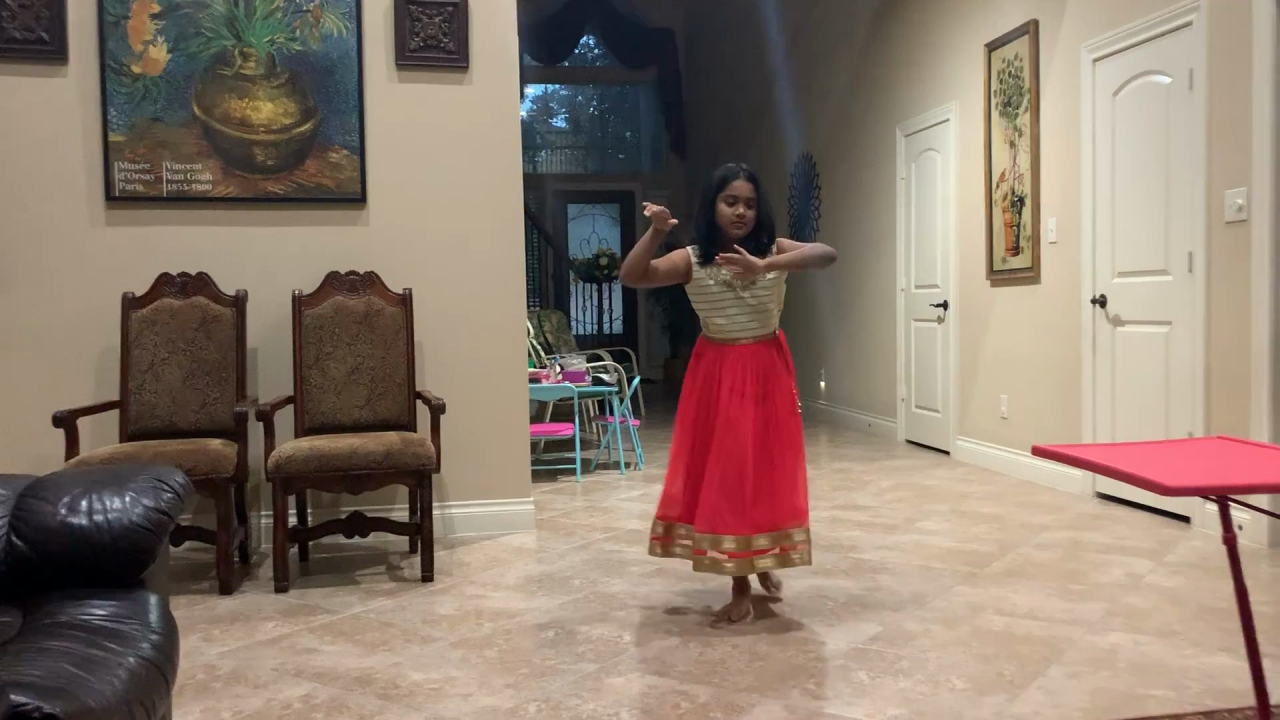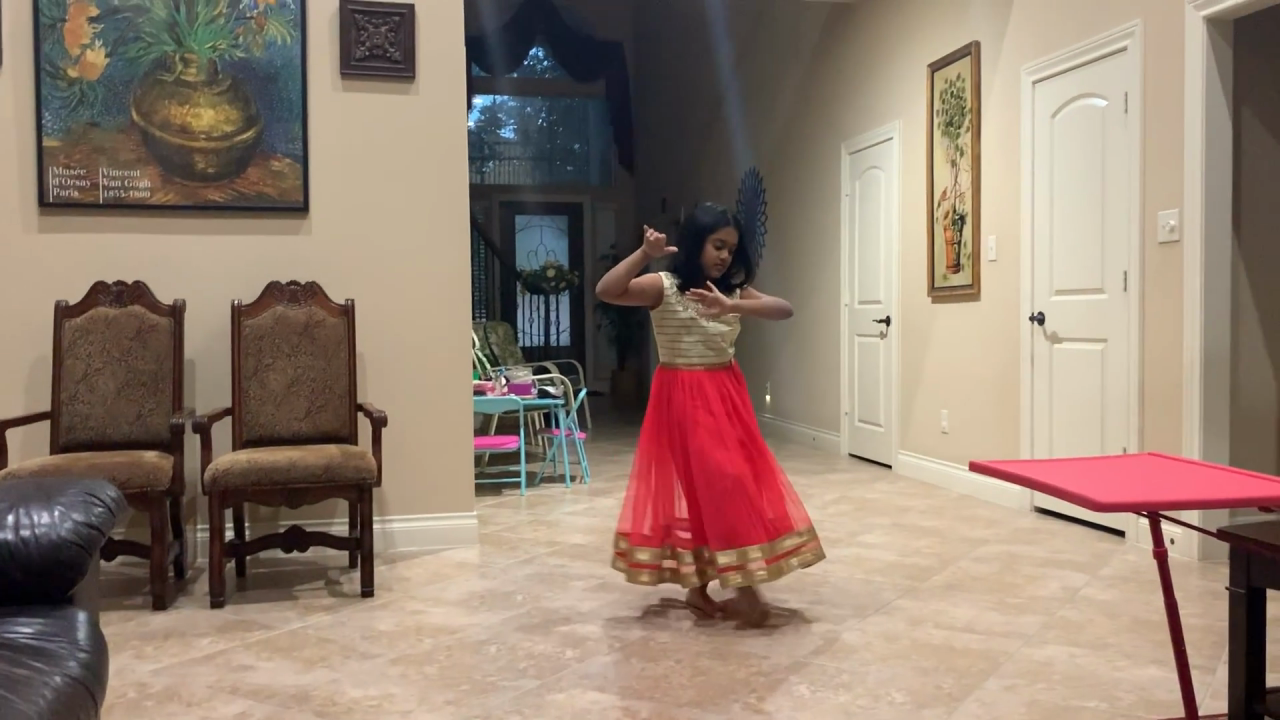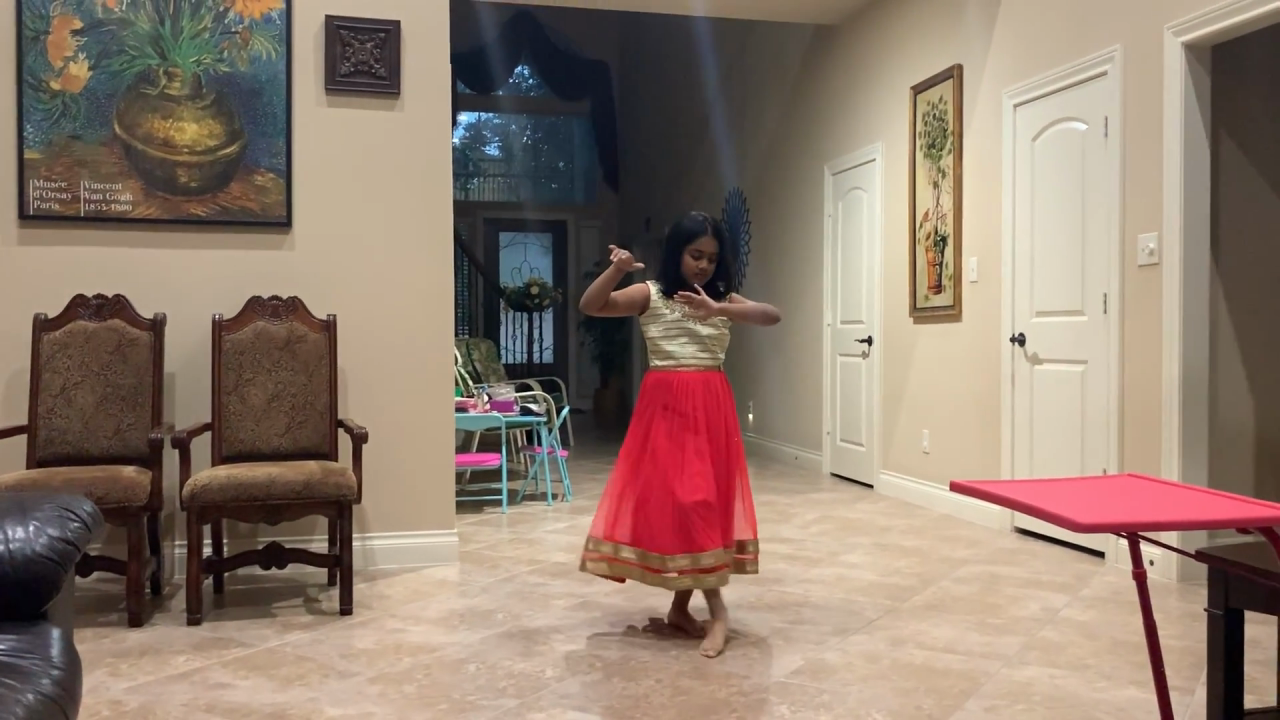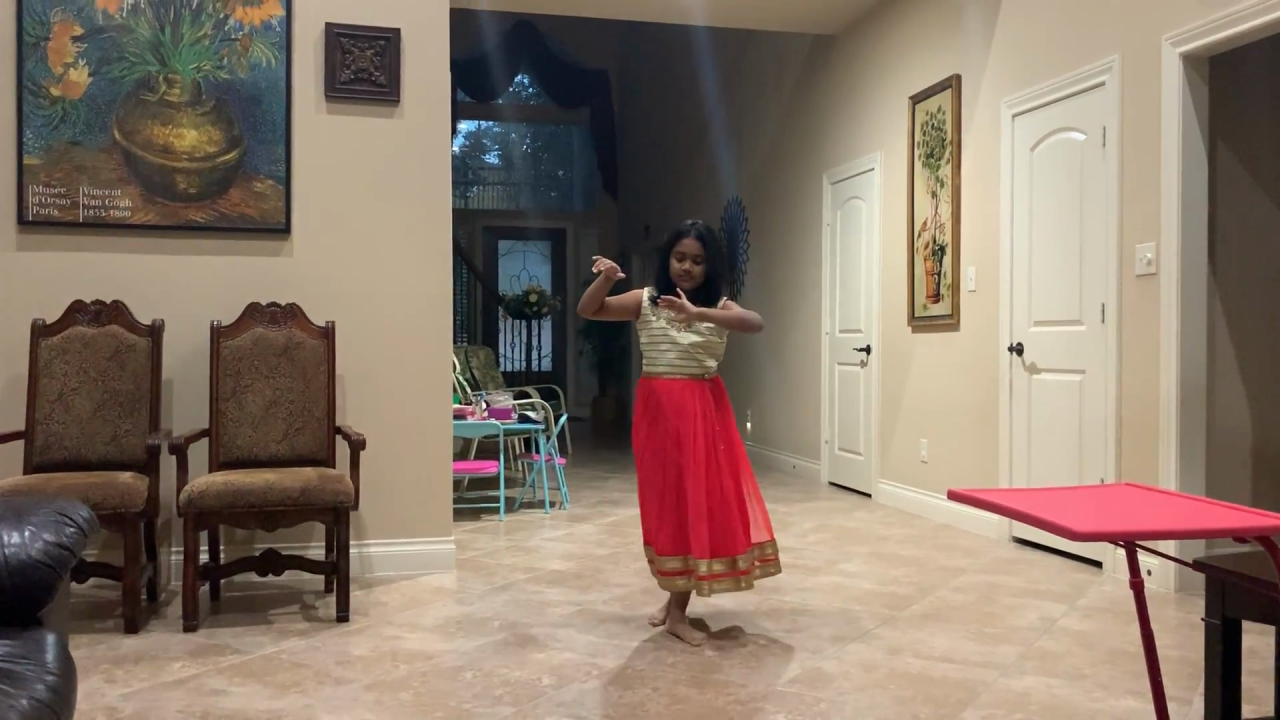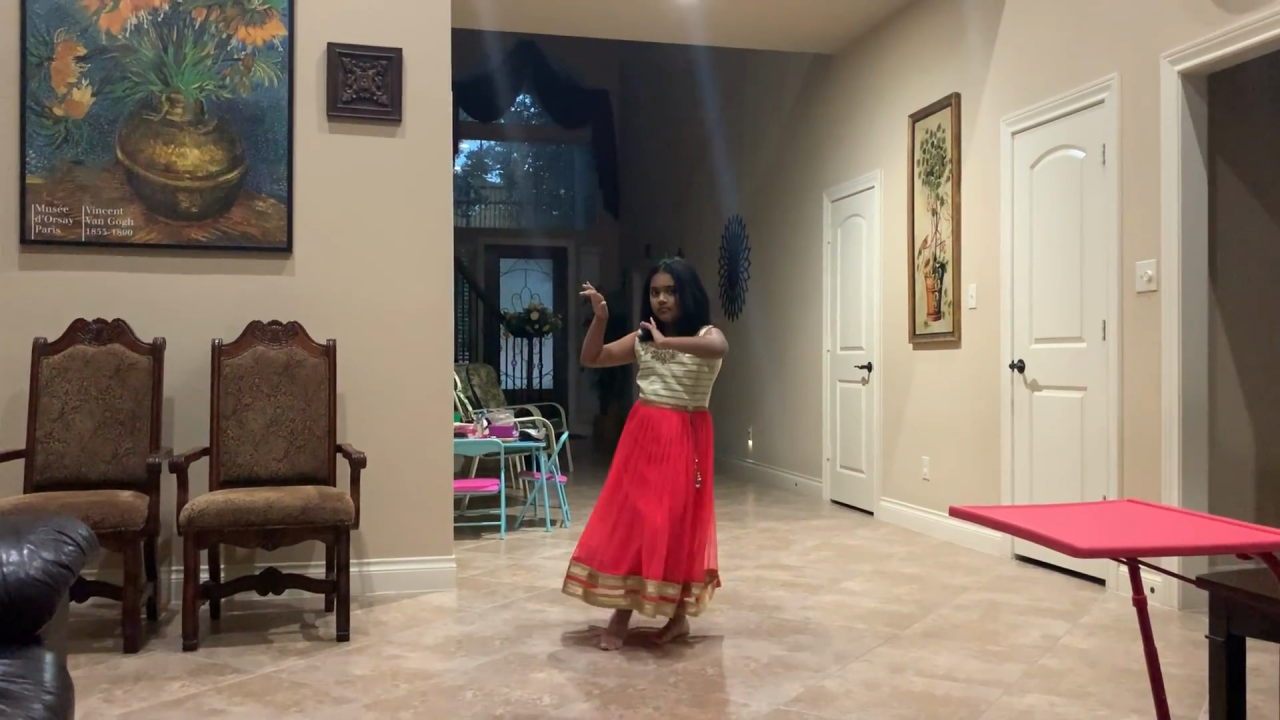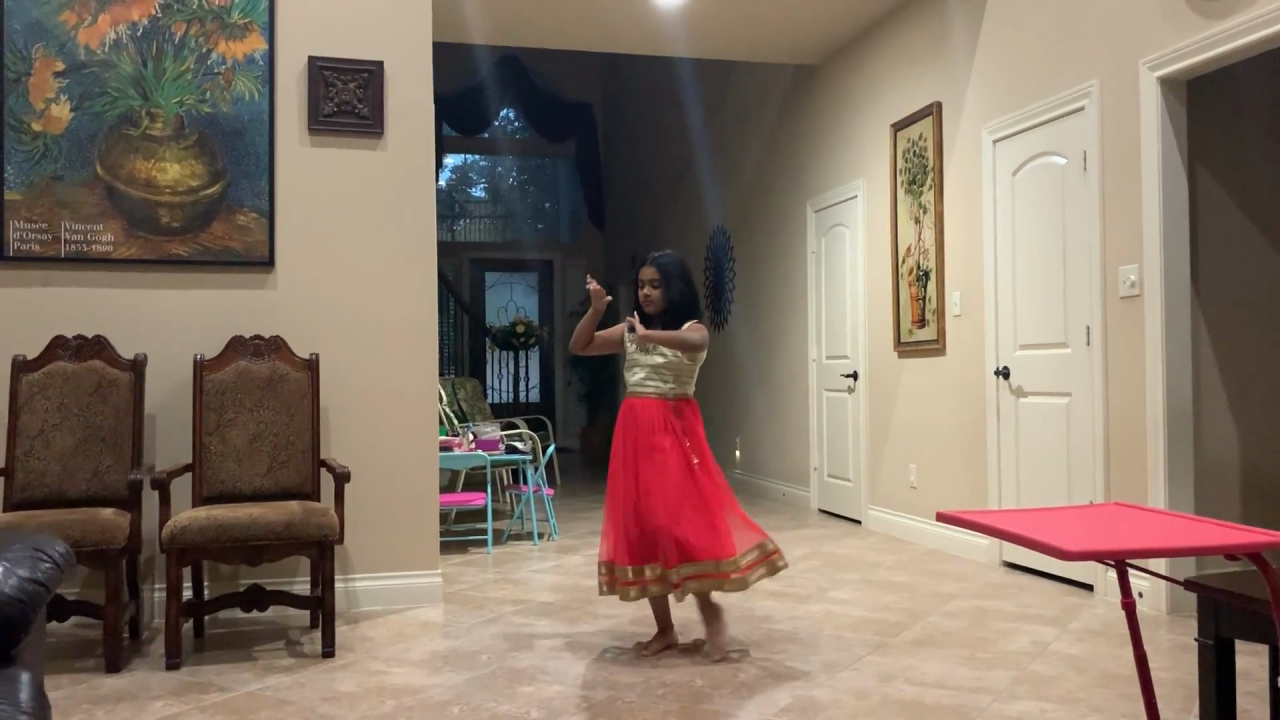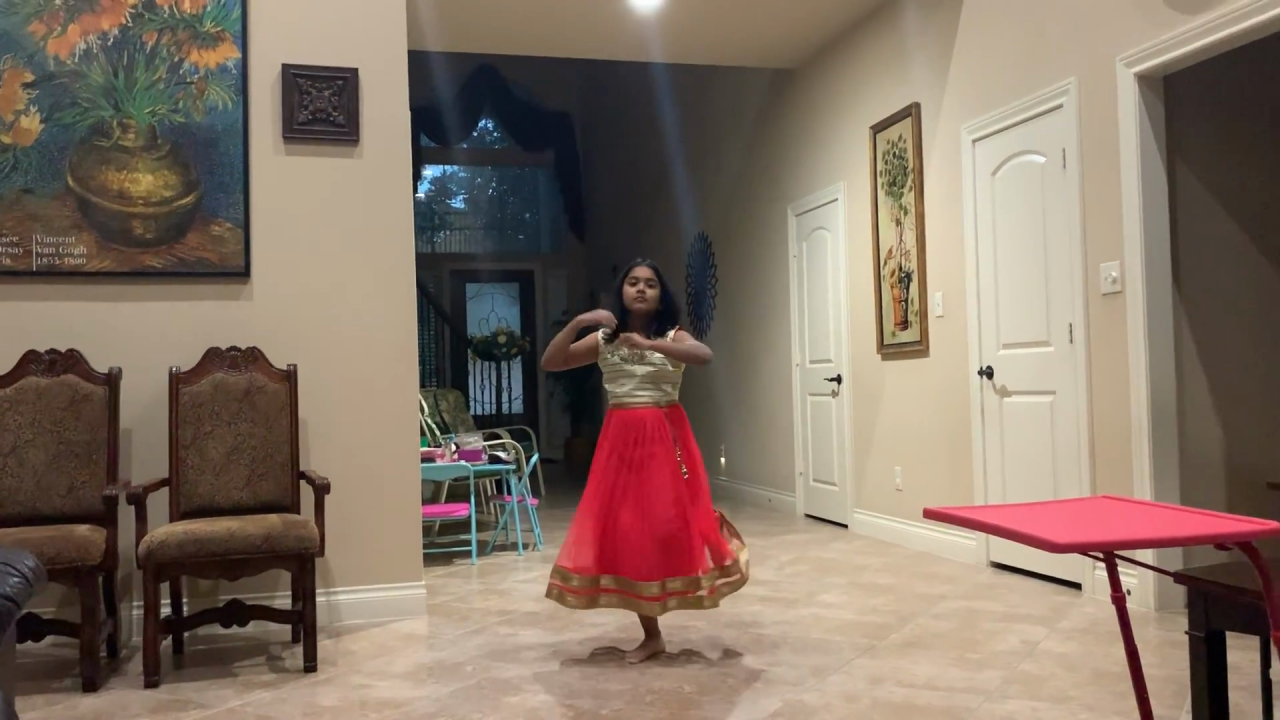
dt=0.7s
person 1, frame 1
left shoulder: (773, 251)
right shoulder: (692, 260)
left elbow: (828, 254)
right elbow: (631, 277)
left wrist: (765, 267)
right wrist: (655, 232)
left hip: (767, 368)
right hip: (718, 371)
left knee: (765, 467)
right knee: (721, 467)
left ankle: (760, 562)
right ankle: (739, 586)
person 1, frame 2
left shoulder: (734, 291)
right shoulder: (663, 287)
left elbow: (785, 309)
right elbow: (606, 291)
left wrist: (731, 307)
right wrist: (645, 253)
left hip: (726, 393)
right hip: (682, 395)
left knee: (736, 483)
right knee: (713, 482)
left ankle: (700, 587)
right ankle: (742, 582)
person 1, frame 3
left shoulder: (724, 299)
right shoulder: (650, 295)
left elbow: (772, 315)
right elbow: (590, 306)
left wrist: (719, 309)
right wrist: (616, 270)
left hip: (713, 405)
right hip: (666, 402)
left knee: (707, 498)
right knee: (680, 497)
left ankle: (680, 608)
right ankle: (715, 607)
person 1, frame 4
left shoulder: (719, 307)
right shoulder: (645, 301)
left elbow: (756, 323)
right elbow: (587, 310)
left wrist: (696, 313)
right wrist: (606, 278)
left hip: (704, 409)
right hip: (657, 407)
left knee: (703, 499)
right knee: (665, 500)
left ankle: (678, 611)
right ankle: (673, 595)
person 1, frame 5
left shoulder: (705, 335)
right shoulder: (640, 339)
left elbow: (720, 348)
right elbow: (591, 359)
left wrist: (667, 342)
right wrist: (599, 316)
left hip: (685, 436)
right hip: (643, 434)
left knee: (669, 523)
right knee: (626, 521)
left ankle: (640, 613)
right ankle: (656, 615)
person 1, frame 6
left shoulder: (691, 329)
right shoulder: (629, 330)
left elbow: (695, 343)
right elbow: (578, 346)
left wrist: (647, 335)
right wrist: (596, 308)
left hip: (674, 428)
right hip: (632, 428)
left knee: (679, 518)
right knee: (638, 521)
left ankle: (709, 609)
right ankle: (664, 627)
person 1, frame 7
left shoulder: (673, 337)
right shoulder: (603, 339)
left elbow: (705, 355)
right elbow: (550, 363)
left wrist: (649, 345)
right wrist: (578, 322)
left hip: (664, 436)
right hip: (619, 439)
left knee: (672, 522)
right knee: (622, 529)
right ankle: (651, 636)
